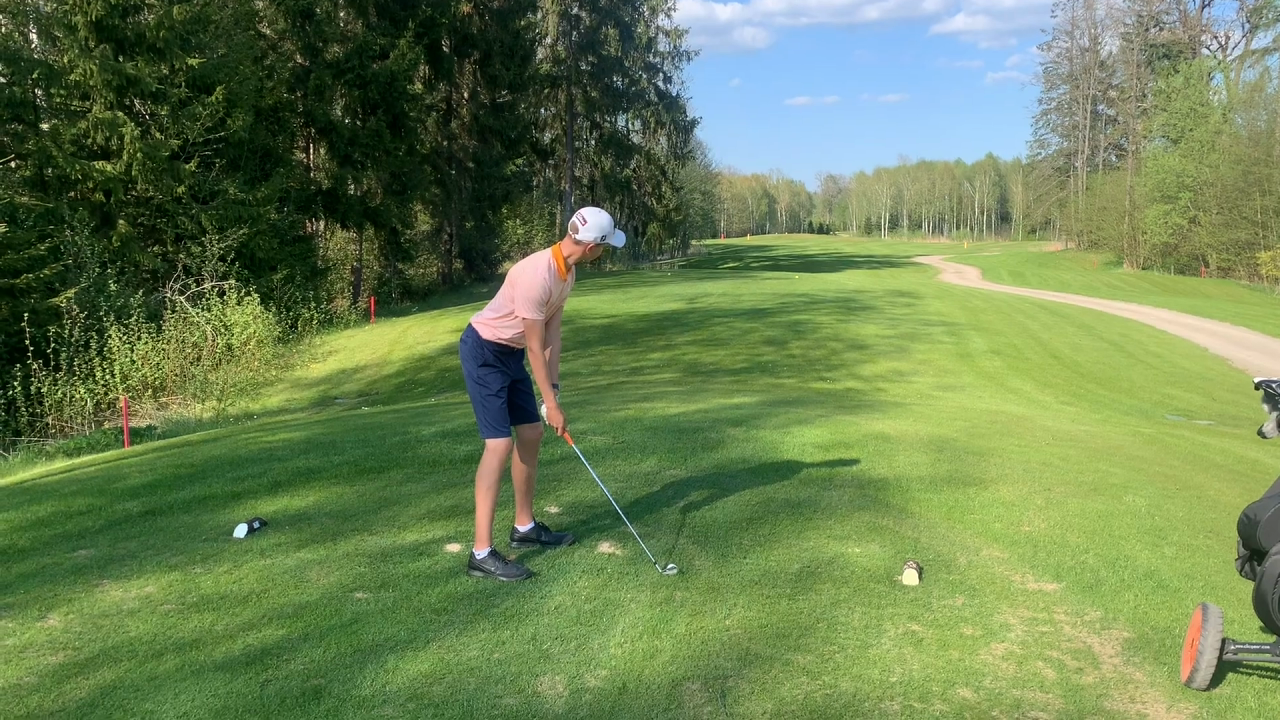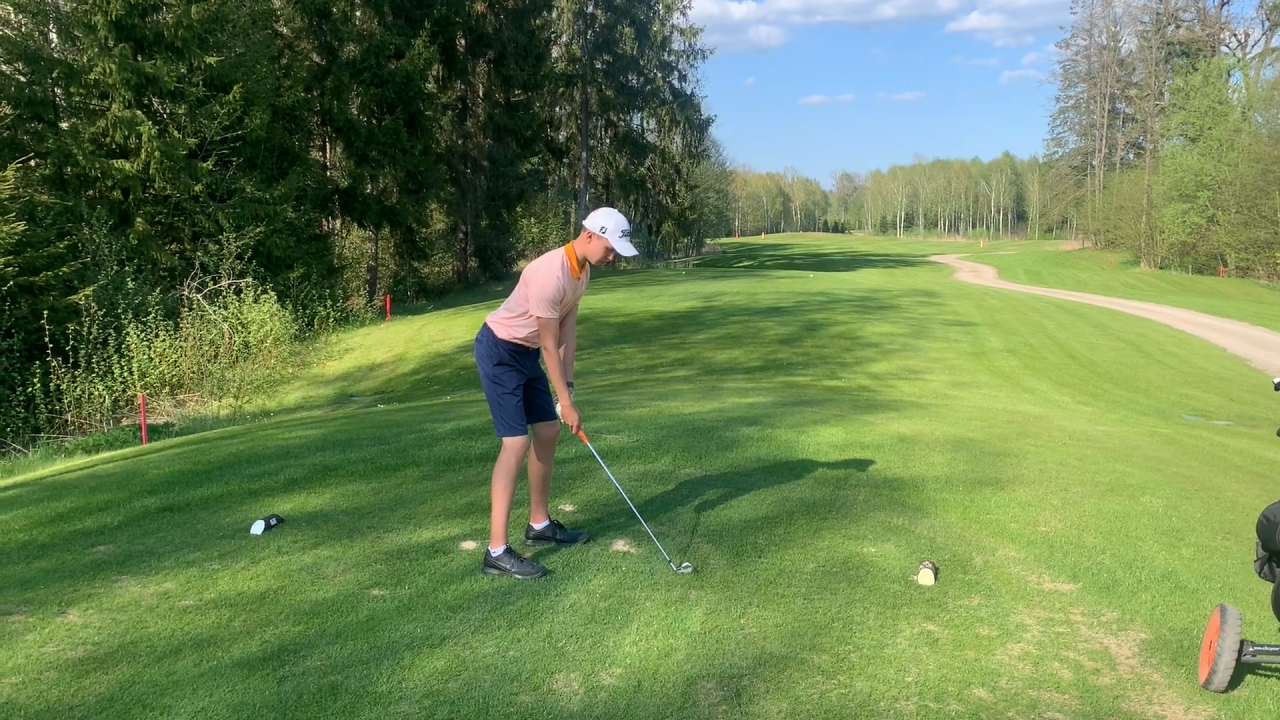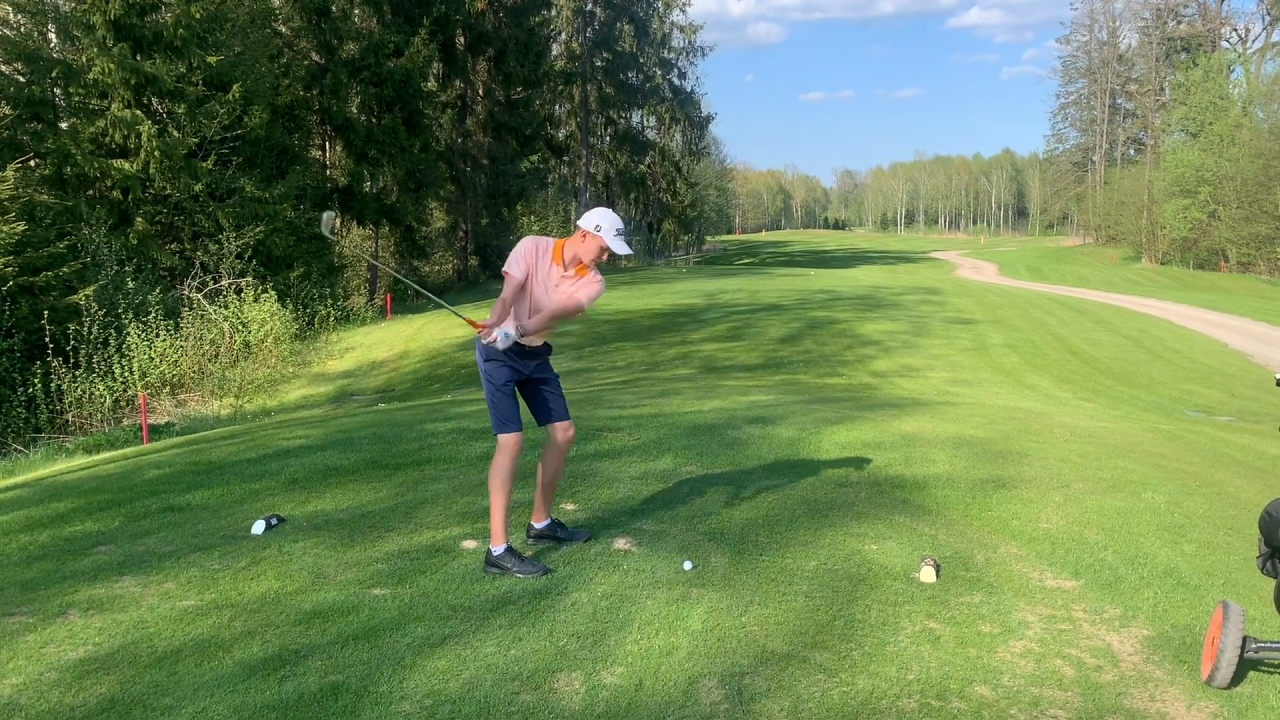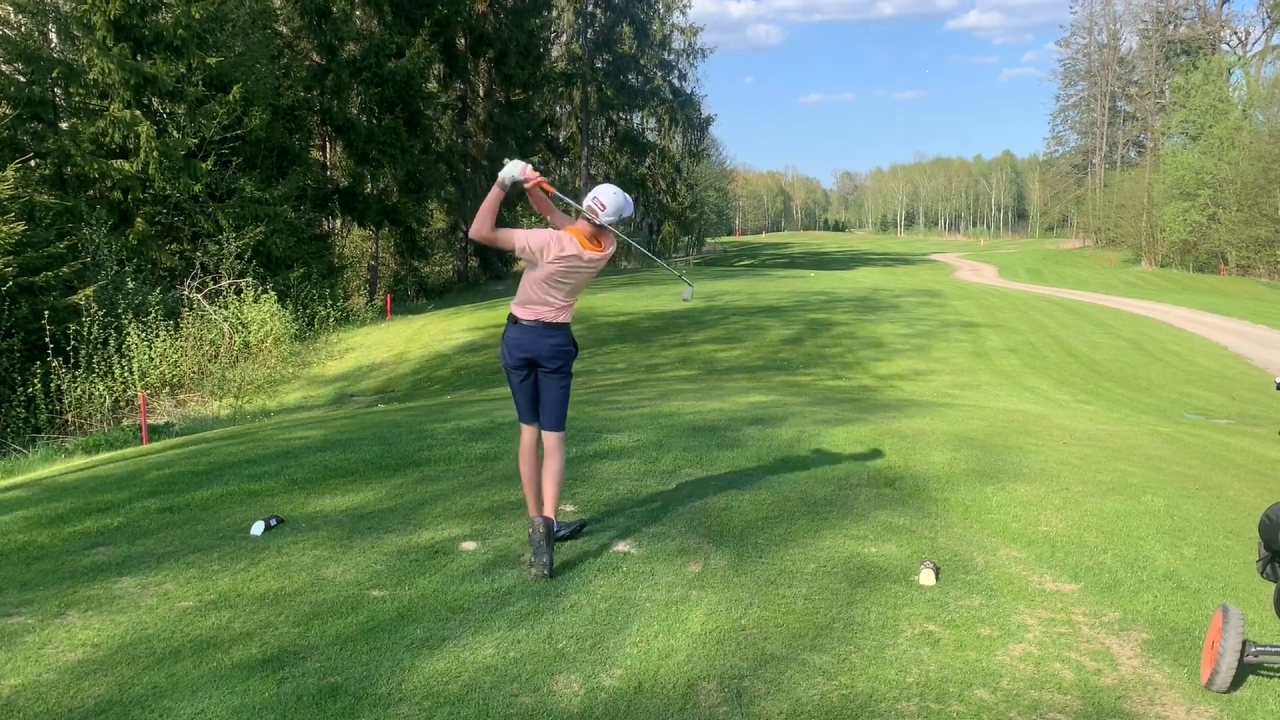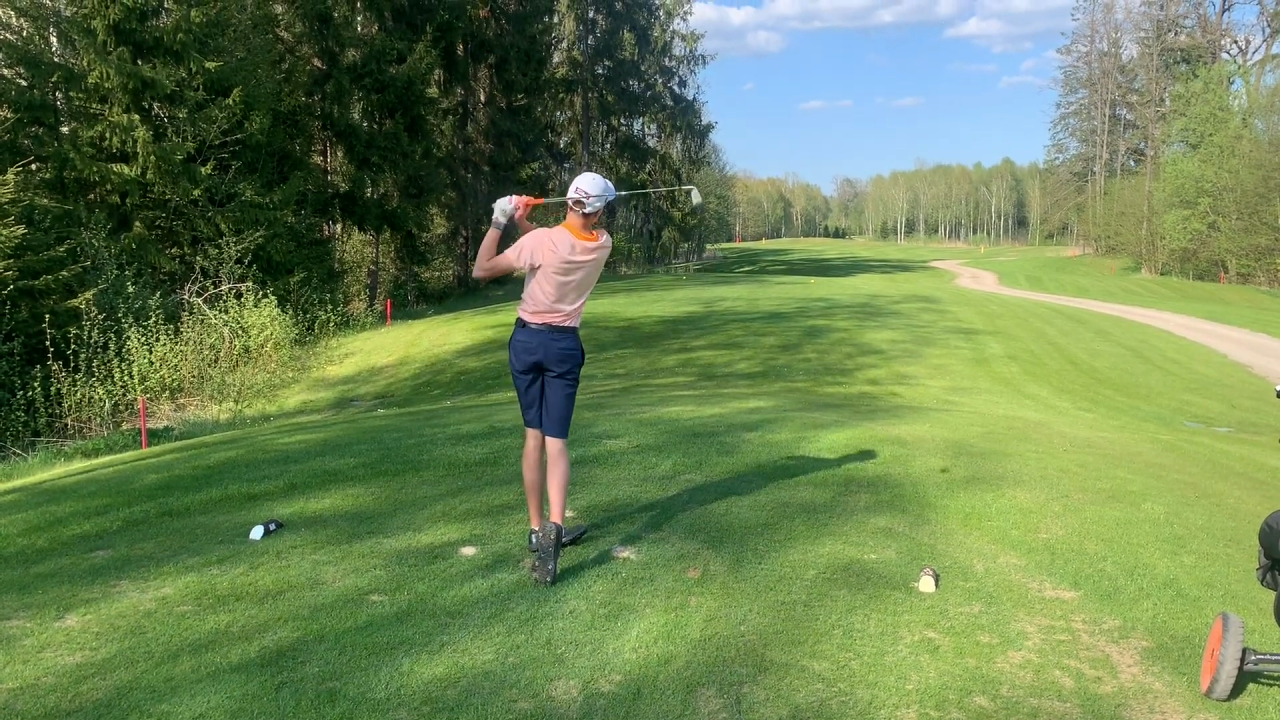
dt=1s
person 1, frame 1
left shoulder: (567, 271)
right shoulder: (537, 276)
left elbow: (552, 332)
right elbow: (535, 347)
left wrist: (554, 389)
right wrist: (551, 404)
left hip: (510, 352)
right hip: (484, 351)
left knee: (531, 432)
right knee: (500, 444)
left ankle: (525, 527)
right ankle: (482, 553)
person 1, frame 2
left shoulder: (582, 270)
right shoulder: (550, 273)
left elbow: (568, 331)
right elbow: (550, 344)
left wrist: (568, 388)
right wrist: (566, 402)
left hip: (525, 351)
right hip: (499, 350)
left knee: (547, 431)
right knee: (516, 442)
left ankle: (540, 524)
right ankle: (497, 551)
person 1, frame 3
left shoulder: (593, 282)
right shoulder: (531, 247)
left elbow: (554, 313)
right elbow: (507, 297)
left wrist: (515, 329)
right wrist: (493, 323)
left hip: (536, 352)
right hip: (499, 351)
left knee: (563, 433)
right knee: (511, 441)
left ankle: (541, 523)
right ankle: (498, 549)
person 1, frame 4
left shoulder: (549, 242)
right shoulder: (607, 249)
left elbow: (479, 232)
right elbow: (560, 217)
left wrist: (505, 181)
right wrist: (532, 185)
left hip: (517, 336)
right hip: (555, 341)
left knee: (529, 431)
right knee: (552, 438)
left ankle: (538, 521)
right ankle: (547, 522)
person 1, frame 5
left shoulder: (542, 241)
right shoulder: (603, 245)
left elbow: (481, 270)
left wrist: (499, 221)
right wrist: (525, 223)
left hip: (526, 340)
right hip: (565, 345)
left knee: (533, 436)
right knee: (556, 441)
left ankle: (537, 529)
right ankle: (554, 527)
